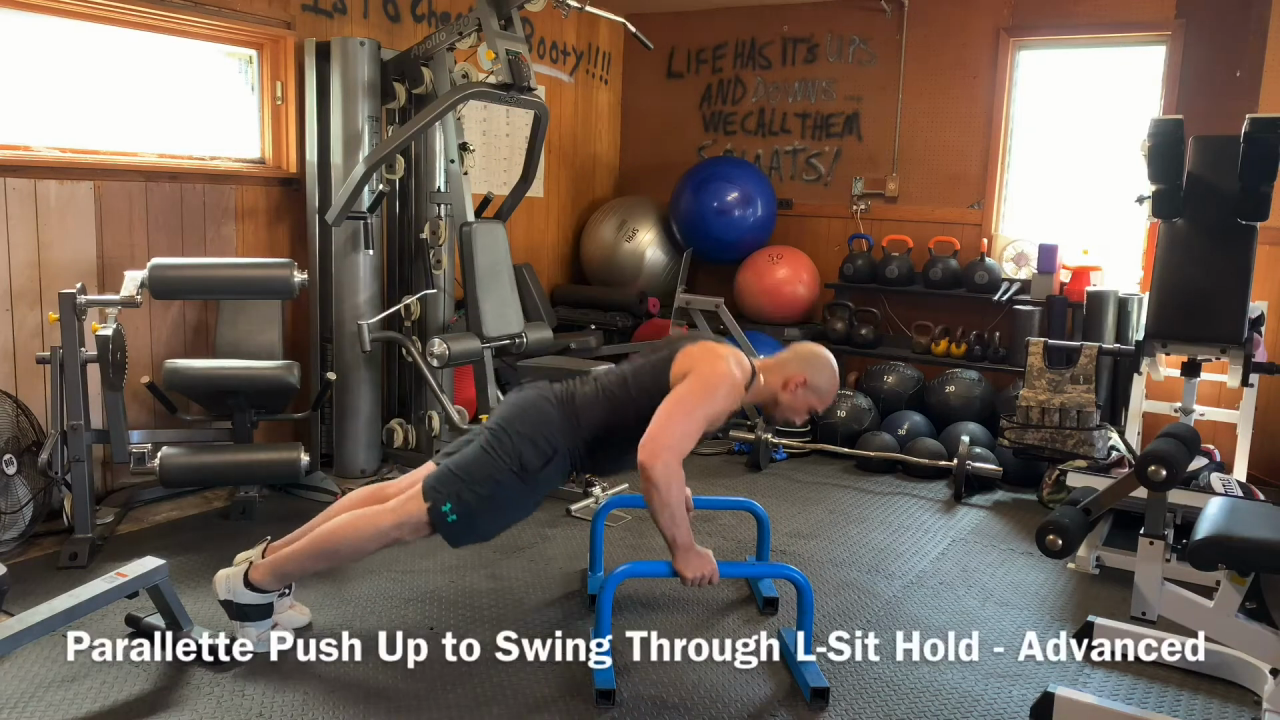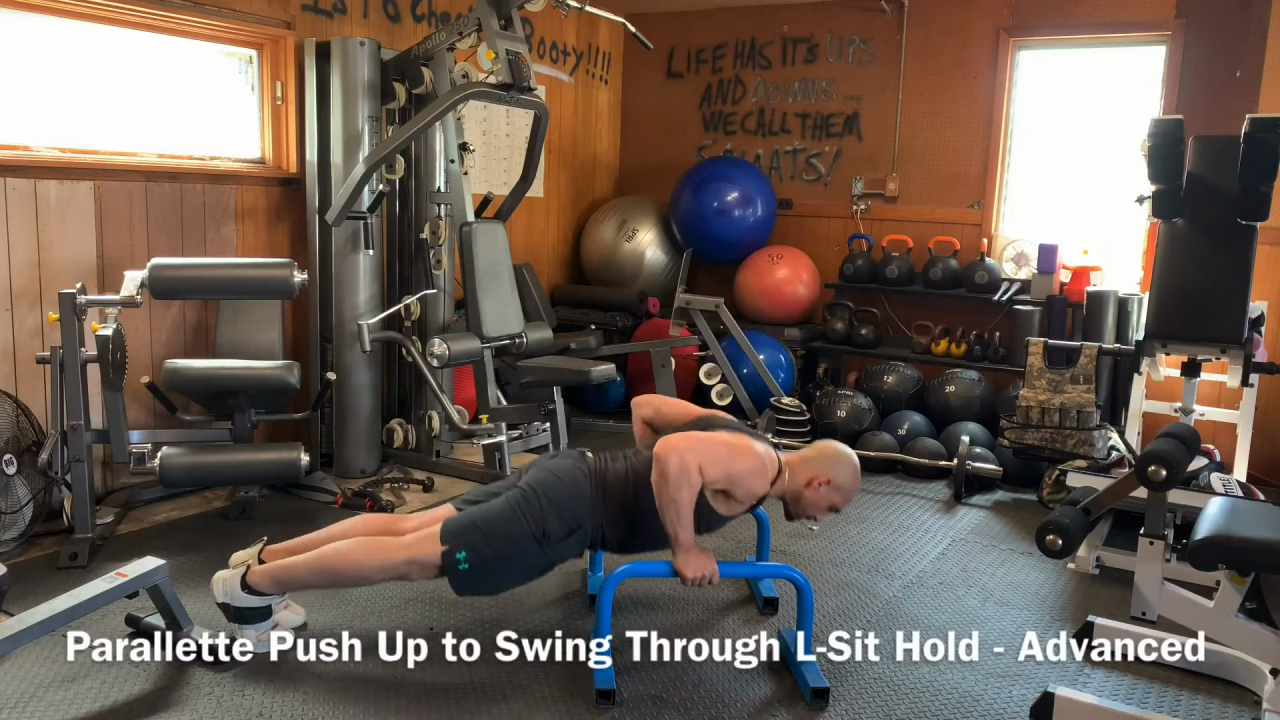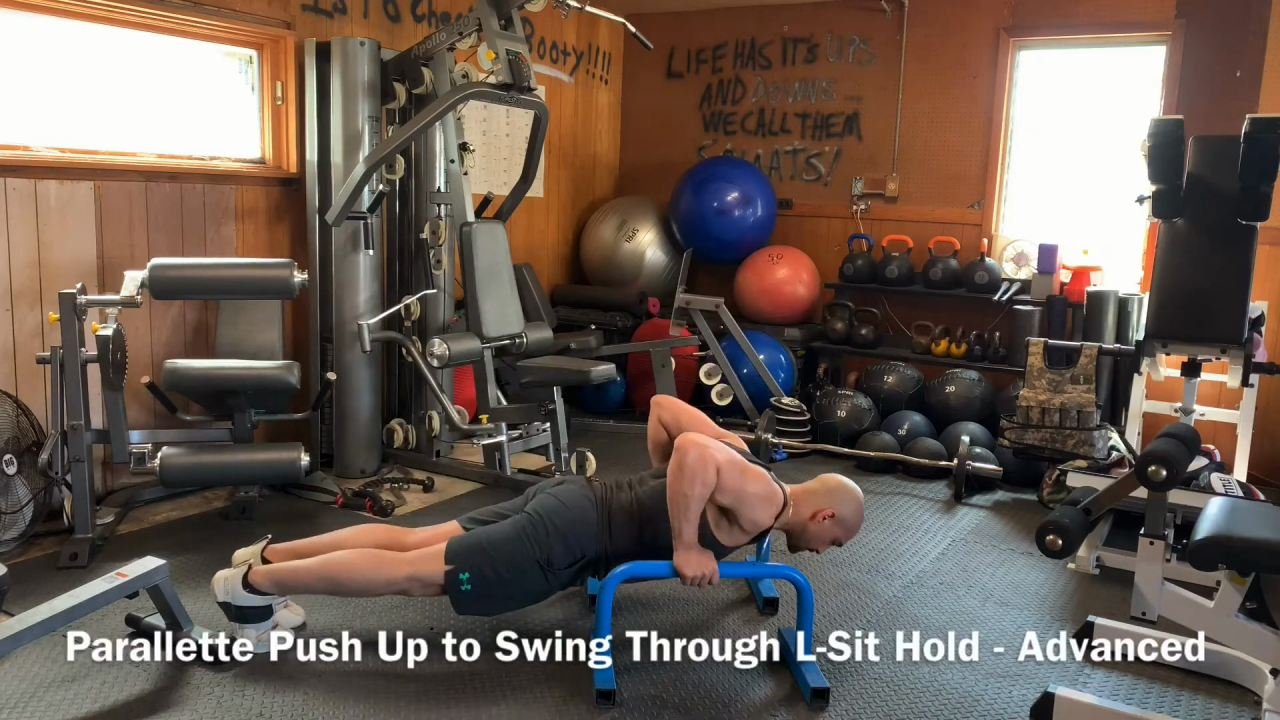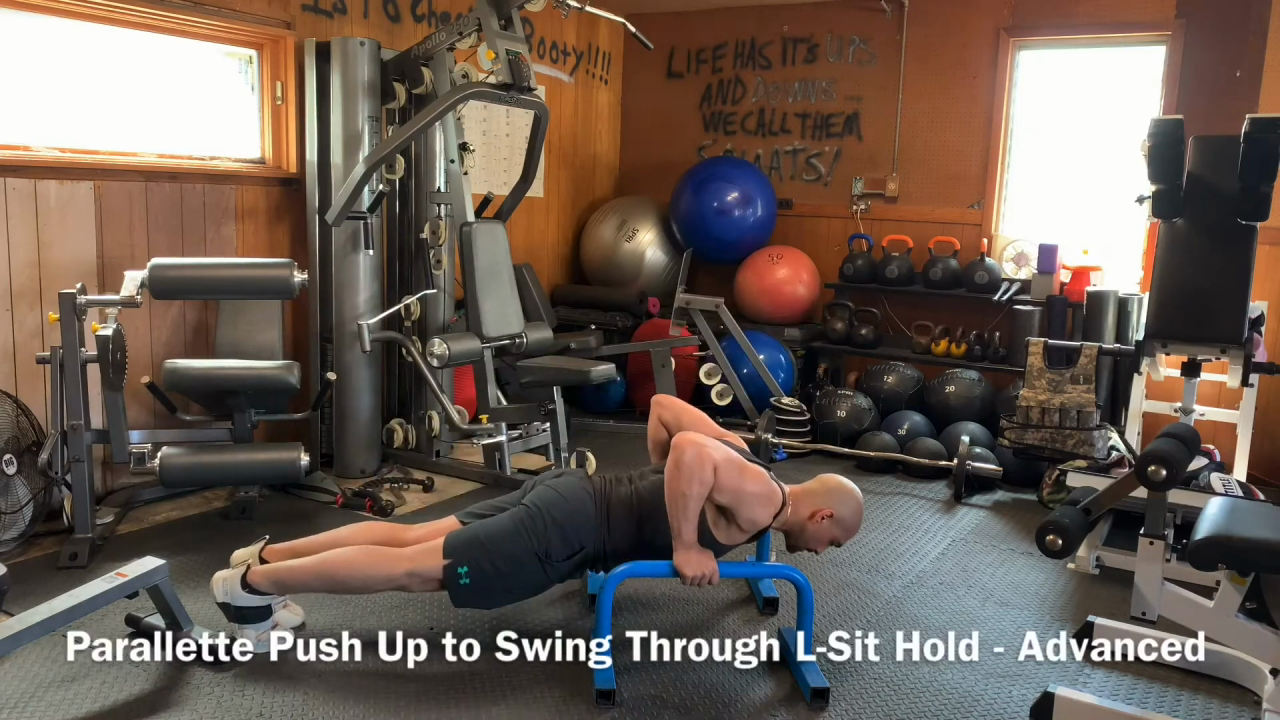
dt=0.3s
person 1, frame 1
left shoulder: (716, 359)
right shoulder: (727, 377)
right elbow: (653, 461)
left wrist: (670, 486)
right wrist: (683, 549)
left hip: (543, 413)
right hip: (542, 440)
left knee: (406, 492)
right knee: (403, 519)
left ankle: (266, 557)
right ankle: (253, 582)
person 1, frame 2
left shoulder: (736, 432)
right shoulder: (757, 468)
left elbow: (643, 405)
right elbow: (672, 458)
right wrist: (685, 549)
left hip: (567, 476)
right hip: (566, 510)
left knee: (413, 526)
right knee: (413, 558)
left ankle: (266, 555)
right ankle: (252, 583)
person 1, frame 3
left shoulder: (740, 457)
right shoulder: (762, 502)
left elbow: (663, 407)
right elbow: (692, 452)
right wrist: (685, 545)
left hip: (570, 502)
right hip: (568, 539)
left knee: (416, 541)
right knee: (414, 575)
left ankle: (268, 555)
right ankle: (252, 582)
person 1, frame 4
left shoulder: (741, 458)
right shoulder: (760, 501)
left elbow: (664, 405)
right elbow: (689, 449)
right wrist: (685, 545)
left hip: (570, 494)
right hip: (567, 530)
left knee: (412, 536)
right knee: (414, 568)
left ankle: (268, 555)
right ankle: (252, 581)
